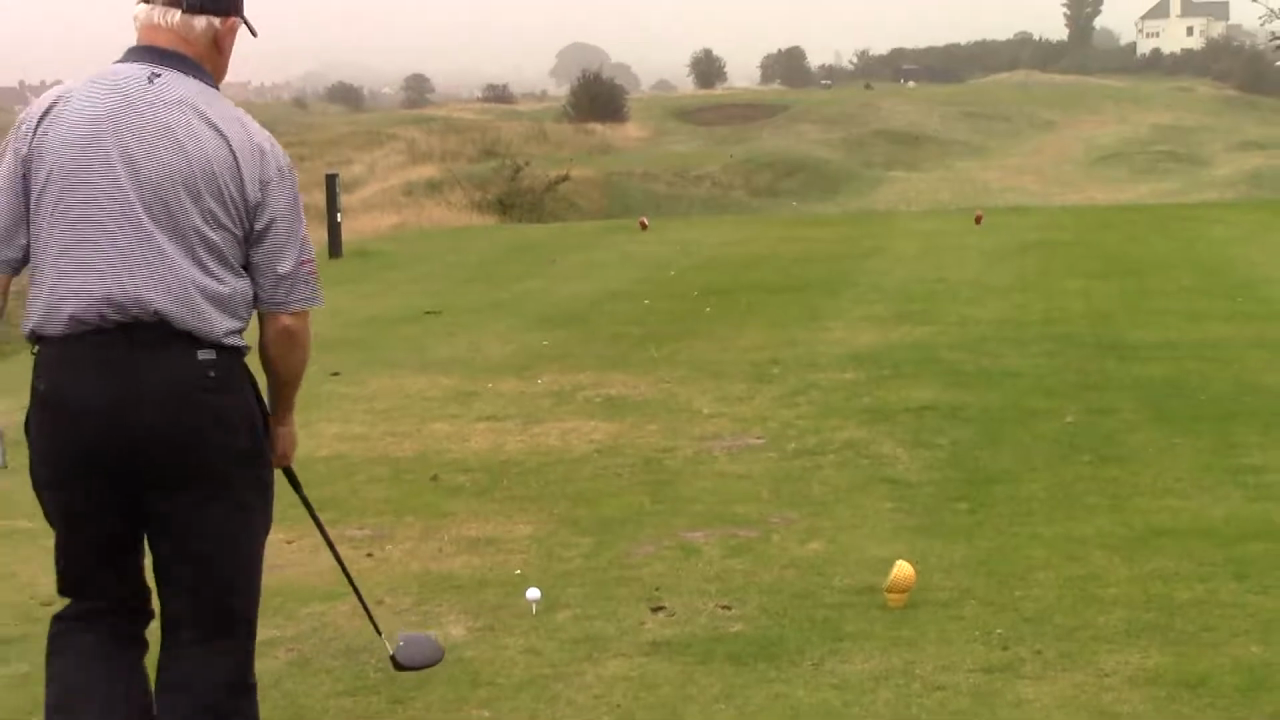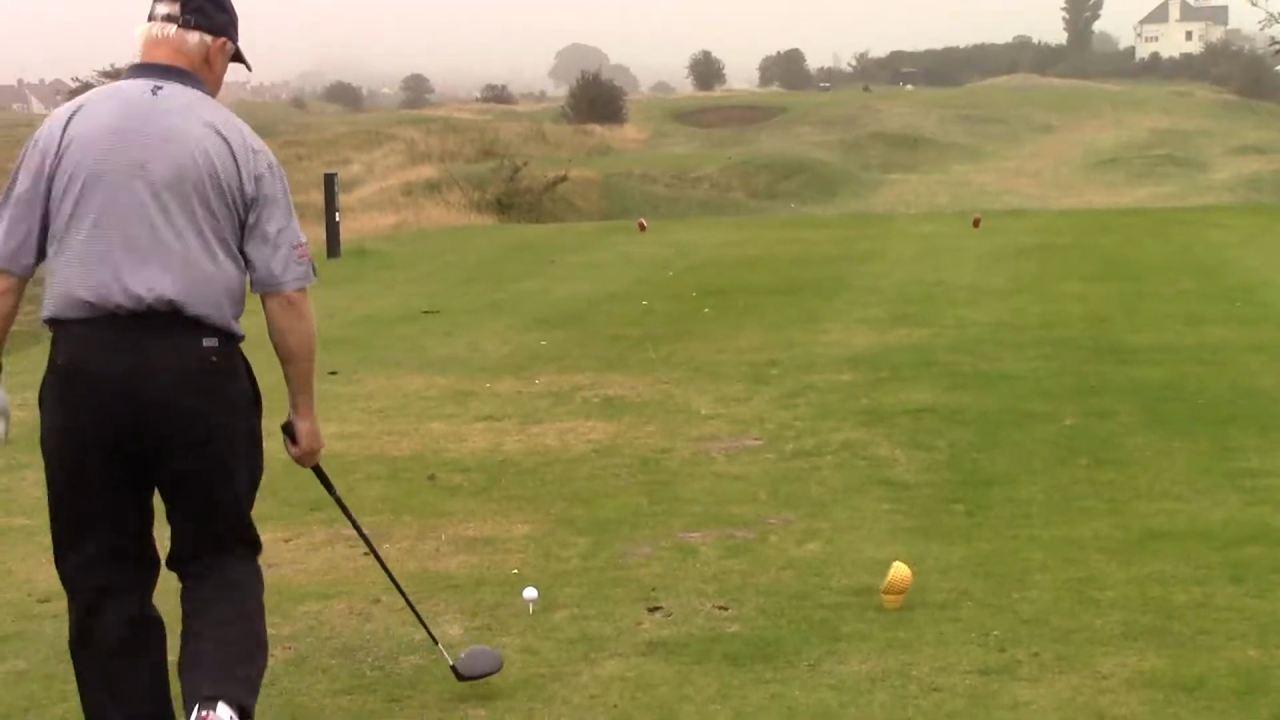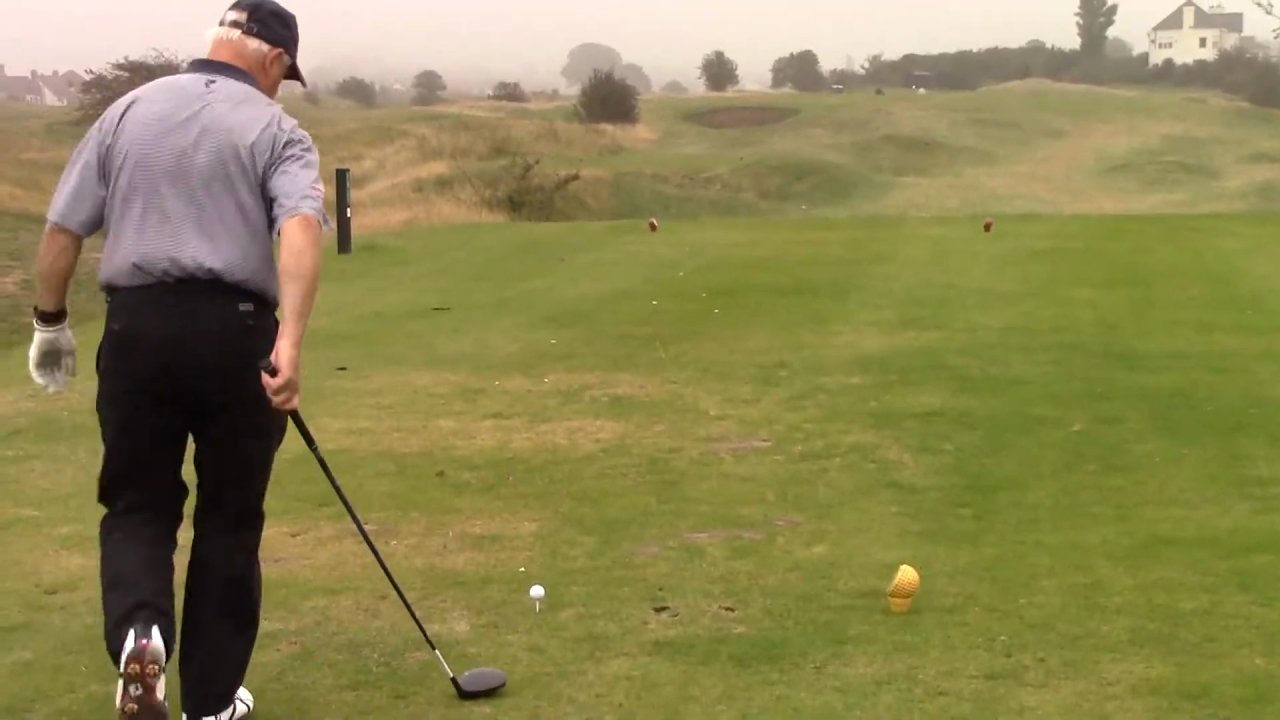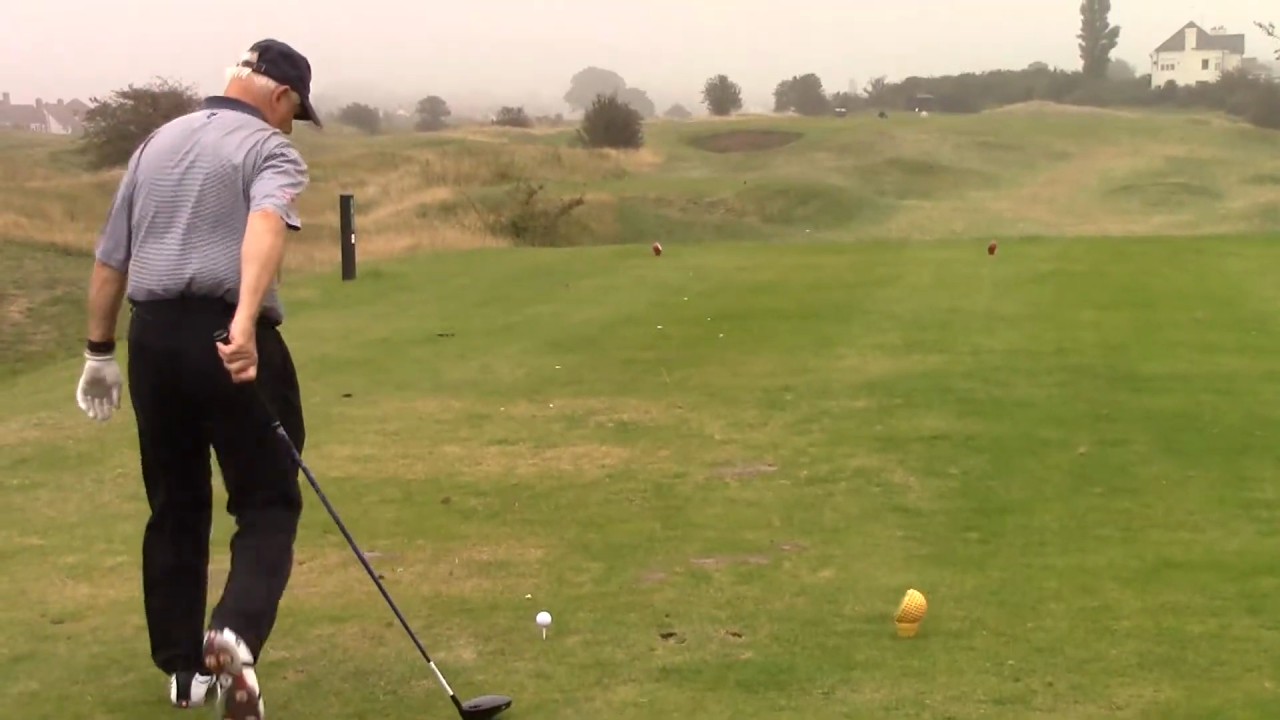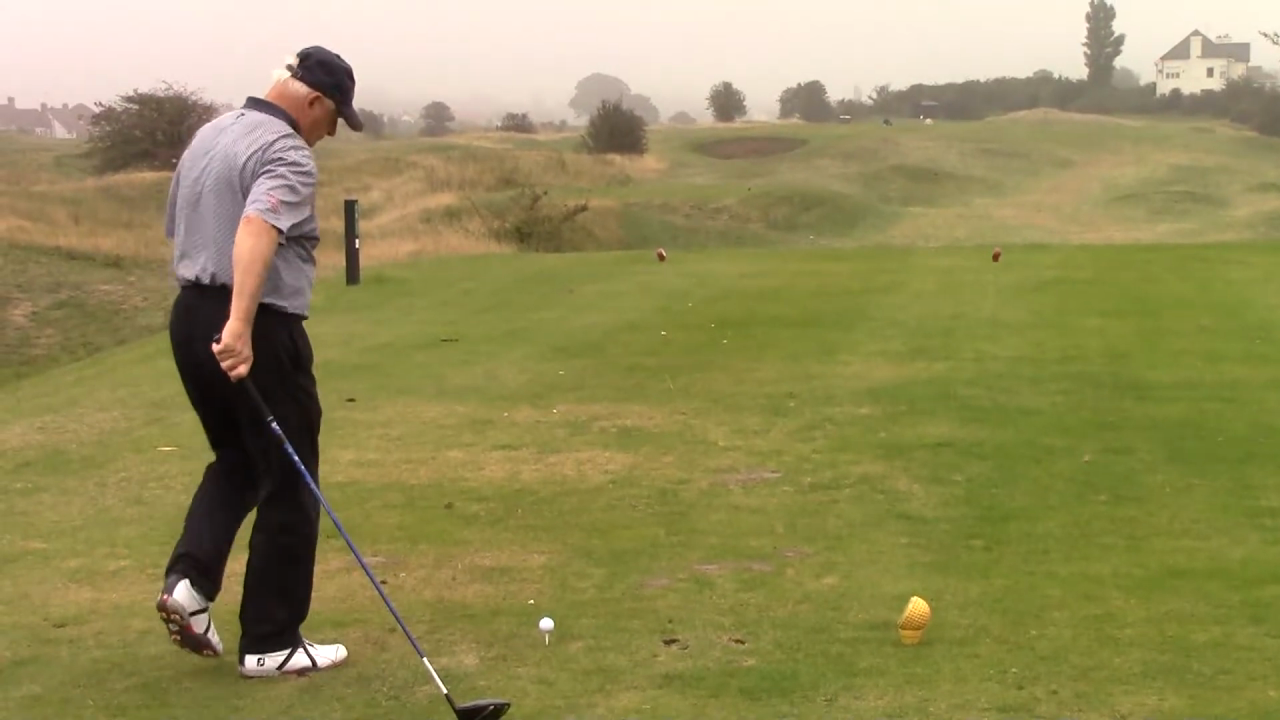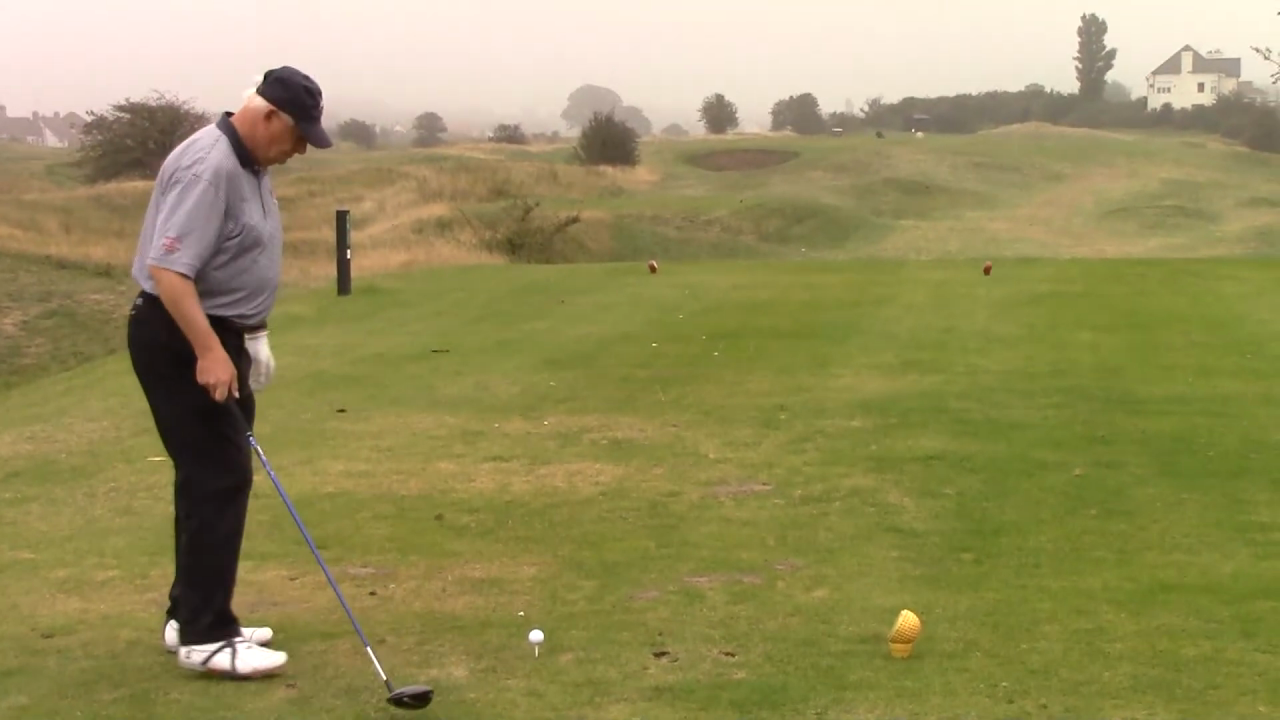
dt=0.5s
person 1, frame 1
right shoulder: (251, 146)
right elbow: (285, 319)
right wrist: (280, 418)
left hip: (71, 391)
right hip: (199, 394)
left knee: (98, 611)
right knee: (208, 626)
person 1, frame 2
left shoulder: (66, 125)
right shoulder: (240, 144)
right elbow: (286, 291)
right wrist: (303, 406)
left hip: (87, 370)
right hip: (199, 370)
left knee: (105, 578)
right knee: (222, 559)
person 1, frame 3
left shoulder: (127, 110)
right shoulder: (277, 130)
left elbow: (64, 226)
right elbow: (301, 228)
left wrist: (51, 322)
right wrist: (290, 342)
left hip: (137, 330)
right hip: (234, 334)
left knee: (139, 506)
right knee: (229, 523)
left ankle: (139, 634)
person 1, frame 4
left shoulder: (157, 144)
right shoulder: (272, 151)
left elbow: (109, 257)
right elbow: (265, 228)
left wrist: (99, 352)
right wrist: (246, 323)
left hip: (152, 338)
right hip: (228, 345)
left knee: (174, 508)
right knee: (266, 504)
right ankle: (232, 635)
person 1, frame 5
left shoulder: (208, 135)
right shoulder: (286, 154)
left elbow: (178, 229)
right elbow: (256, 231)
right wrist: (240, 326)
left hip: (190, 317)
right hip: (257, 333)
left knee: (237, 464)
right knee: (288, 486)
left ankle: (188, 579)
right ankle: (269, 642)
person 1, frame 6
left shoulder: (250, 165)
right shoulder: (207, 167)
right elbow: (166, 269)
left wrist: (254, 335)
right wrist: (209, 352)
left hip: (219, 335)
right hip: (178, 340)
left knee: (221, 476)
right knee: (216, 477)
left ankle: (194, 615)
right ankle: (202, 632)
